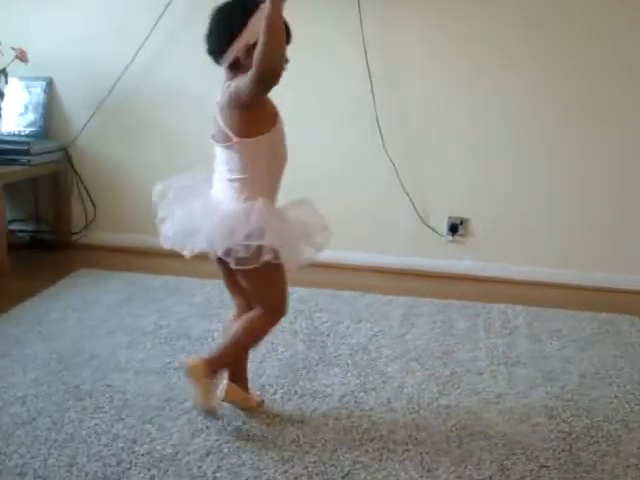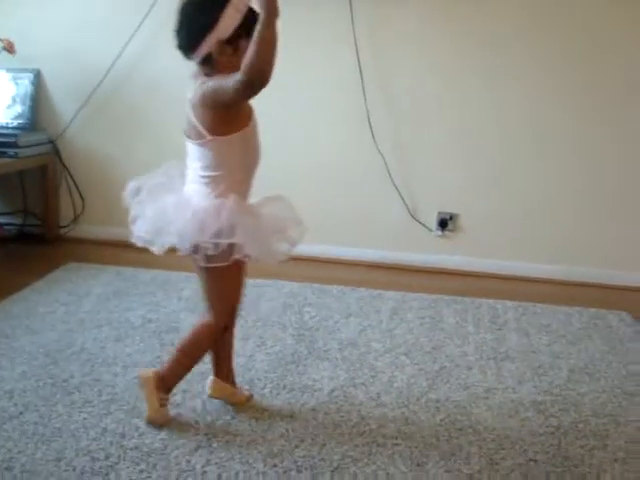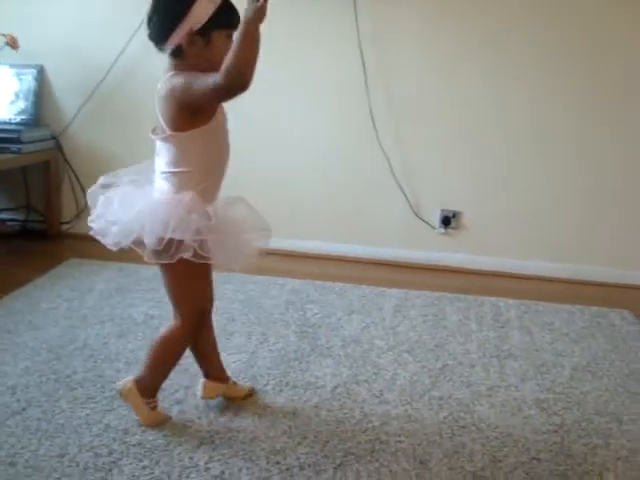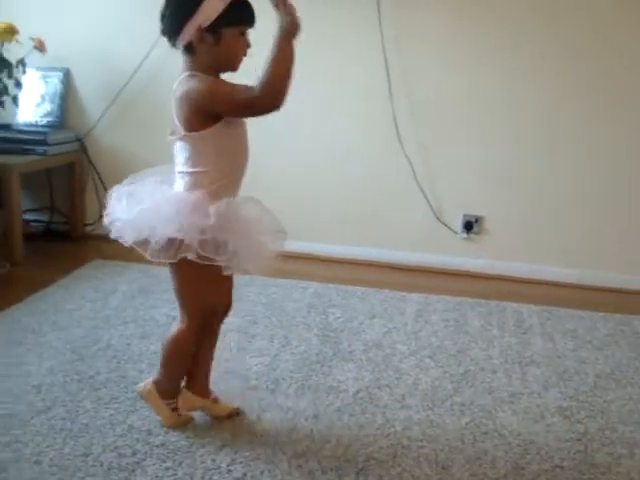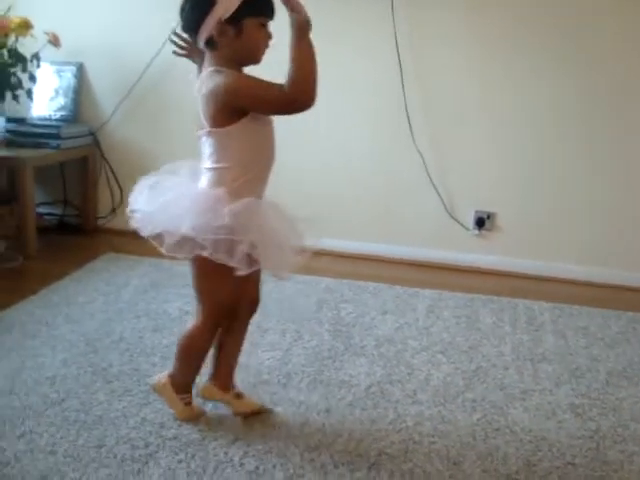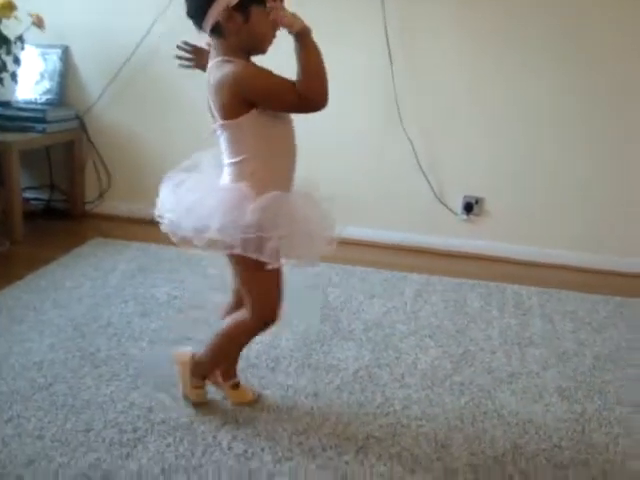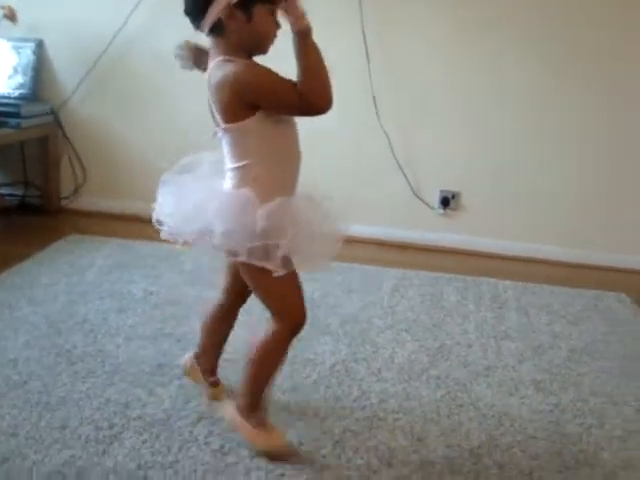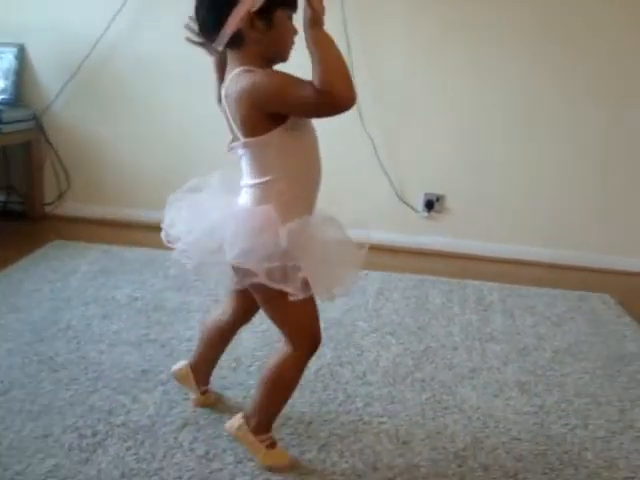
dt=0.2s
person 1, frame 1
left shoulder: (233, 90)
right shoulder: (244, 94)
left elbow: (262, 64)
right elbow: (268, 68)
left hip: (226, 216)
right hip: (245, 222)
left knee: (249, 305)
right knee: (271, 307)
left ankle: (234, 383)
right ankle: (208, 368)
person 1, frame 2
left shoulder: (206, 86)
right shoulder: (219, 93)
right elbow: (256, 75)
left hip: (205, 212)
right hip: (218, 221)
left knee: (224, 309)
right knee: (219, 316)
left ankle: (223, 380)
right ankle: (160, 382)
person 1, frame 3
left shoulder: (183, 82)
right shoulder: (184, 87)
right elbow: (235, 80)
left hip: (185, 215)
right hip: (179, 221)
left knee: (200, 307)
right knee: (189, 317)
left ankle: (216, 378)
right ankle: (143, 388)
person 1, frame 4
left shoulder: (201, 84)
right shoulder: (201, 90)
right elbow: (268, 98)
left hip: (210, 218)
right hip: (194, 222)
left knee: (217, 310)
right knee: (196, 318)
left ankle: (196, 389)
right ankle: (163, 390)
person 1, frame 5
left shoulder: (219, 78)
right shoulder: (227, 85)
right elbow: (300, 97)
left wrist: (203, 60)
left hip: (236, 215)
right hip: (218, 218)
left knee: (245, 306)
right knee: (213, 314)
left ankle: (222, 384)
right ankle: (175, 386)
person 1, frame 6
left shoulder: (227, 69)
right shoulder: (238, 75)
right elbow: (313, 97)
right wrist: (302, 33)
left hip: (257, 206)
right hip: (247, 211)
left knee: (250, 299)
right knee: (260, 310)
left ankle: (222, 372)
right ankle: (195, 363)
person 1, frame 7
left shoulder: (225, 69)
right shoulder: (238, 74)
right elbow: (316, 100)
left wrist: (207, 65)
left hip: (250, 212)
right hip: (251, 217)
left knee: (233, 297)
right knee: (290, 319)
left ankle: (203, 368)
right ankle: (248, 411)
person 1, frame 8
left shoulder: (240, 80)
right shoulder: (257, 86)
right elbow: (339, 96)
left wrist: (220, 56)
left hip: (264, 229)
right hip: (268, 236)
left knee: (237, 312)
right knee: (305, 341)
left ankle: (194, 375)
right ankle: (254, 428)
